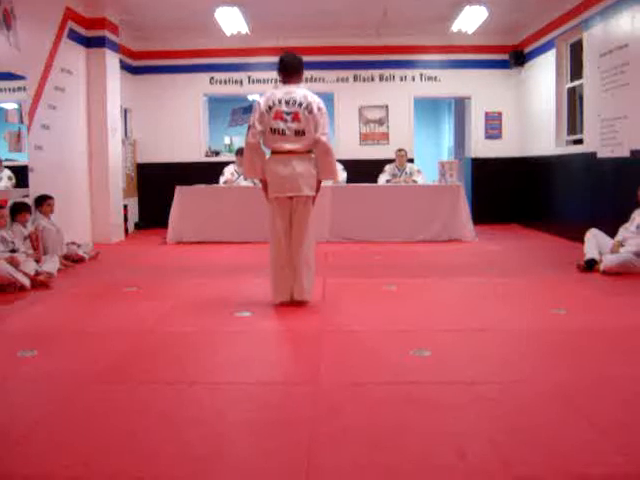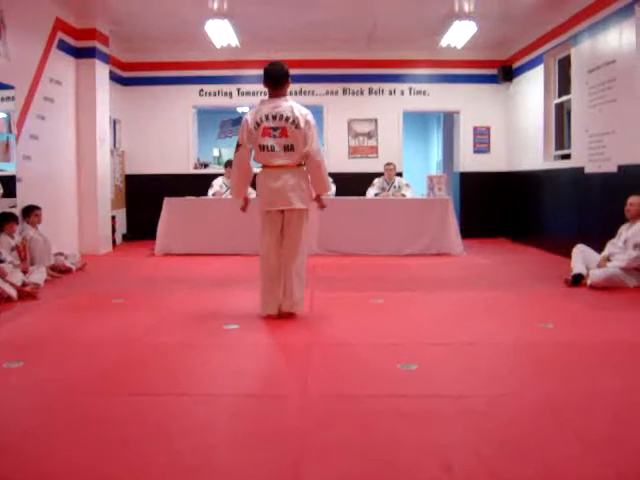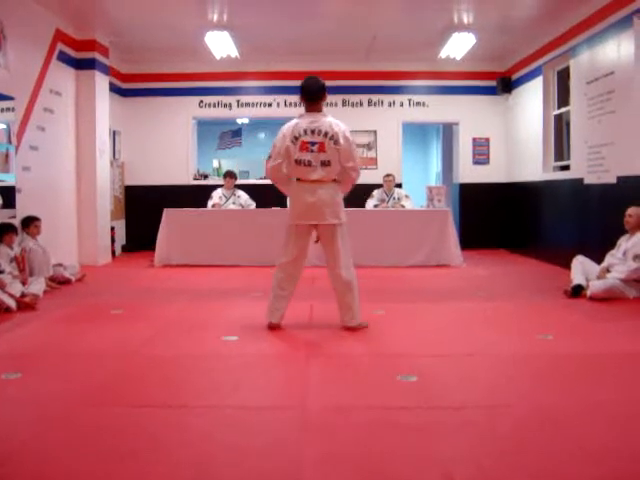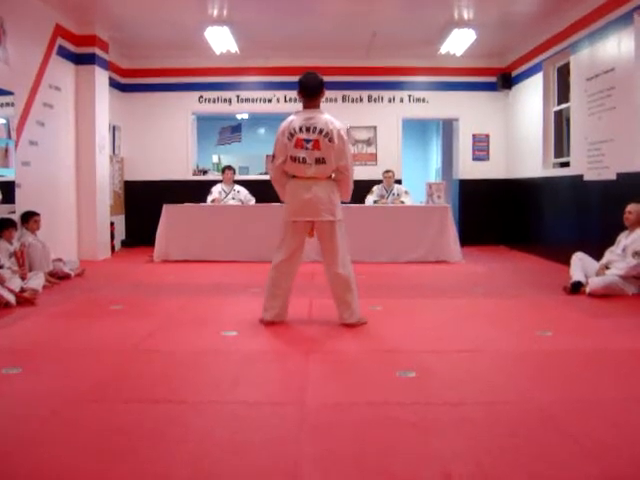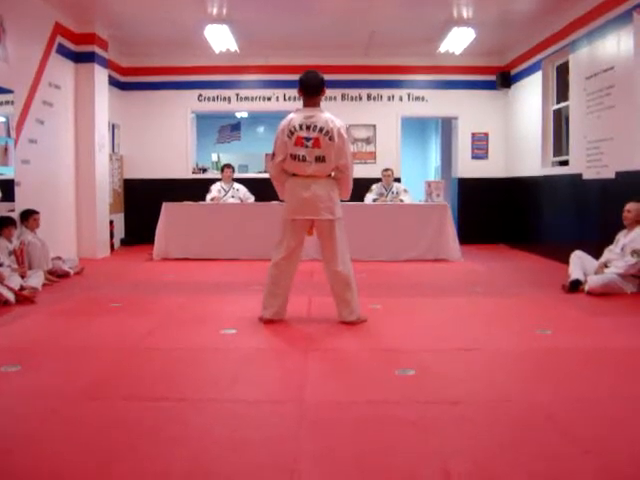
dt=0.7s
person 1, frame 1
left shoulder: (265, 100)
right shoulder: (314, 101)
left elbow: (252, 141)
right elbow: (323, 142)
left wrist: (261, 175)
right wrist: (322, 177)
left hip: (276, 169)
right hip: (304, 169)
left knee: (279, 236)
right knee: (303, 235)
left ankle: (282, 294)
right ankle: (301, 293)
person 1, frame 2
left shoulder: (252, 116)
right shoulder: (302, 113)
left elbow: (241, 158)
right elbow: (314, 156)
left wrist: (242, 193)
right wrist: (319, 191)
left hip: (268, 183)
right hip: (295, 182)
left knee: (269, 249)
right knee: (294, 249)
left ankle: (270, 306)
right ankle: (290, 304)
person 1, frame 3
left shoulder: (289, 129)
right shoulder: (338, 128)
left elbow: (273, 168)
right elbow: (352, 169)
left hip: (300, 198)
right hip: (328, 198)
left knee: (289, 260)
right knee: (340, 262)
left ankle: (275, 316)
right ankle: (351, 318)
person 1, frame 4
left shoulder: (287, 126)
right shoulder: (334, 126)
left elbow: (277, 169)
right elbow: (345, 168)
right wrist: (342, 196)
left hip: (297, 195)
right hip: (325, 195)
left knee: (285, 257)
right knee: (337, 259)
left ankle: (272, 313)
right ankle: (350, 315)
person 1, frame 5
left shoulder: (287, 124)
right shoulder: (335, 124)
left elbow: (276, 166)
right elbow: (344, 167)
left wrist: (286, 193)
right wrist: (342, 195)
left hip: (296, 194)
right hip: (325, 194)
left knee: (284, 256)
right knee: (337, 257)
left ankle: (271, 311)
right ankle: (349, 312)
